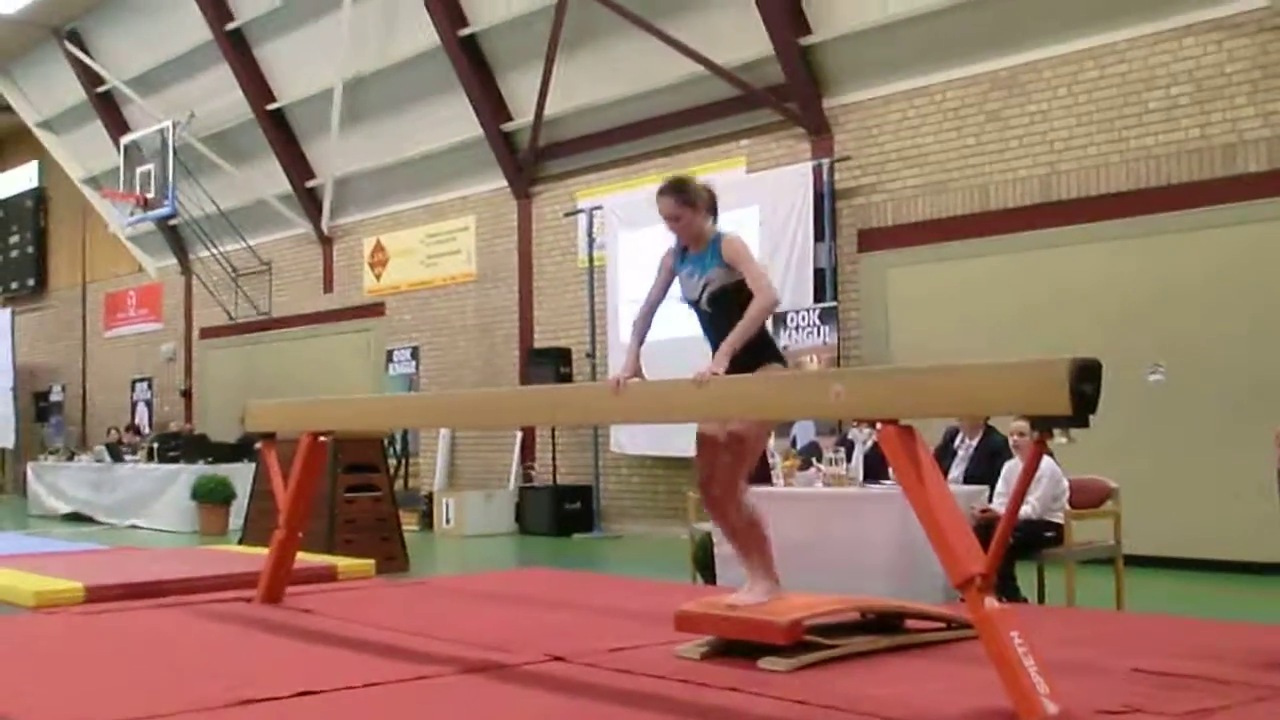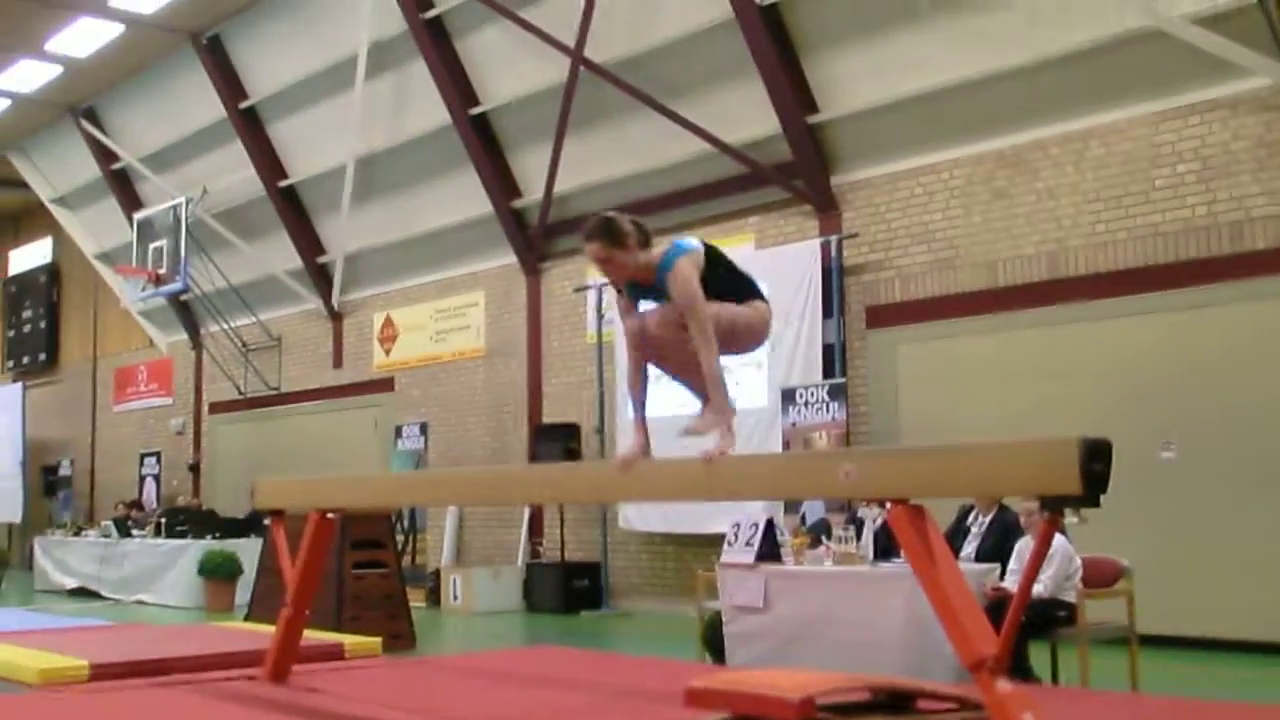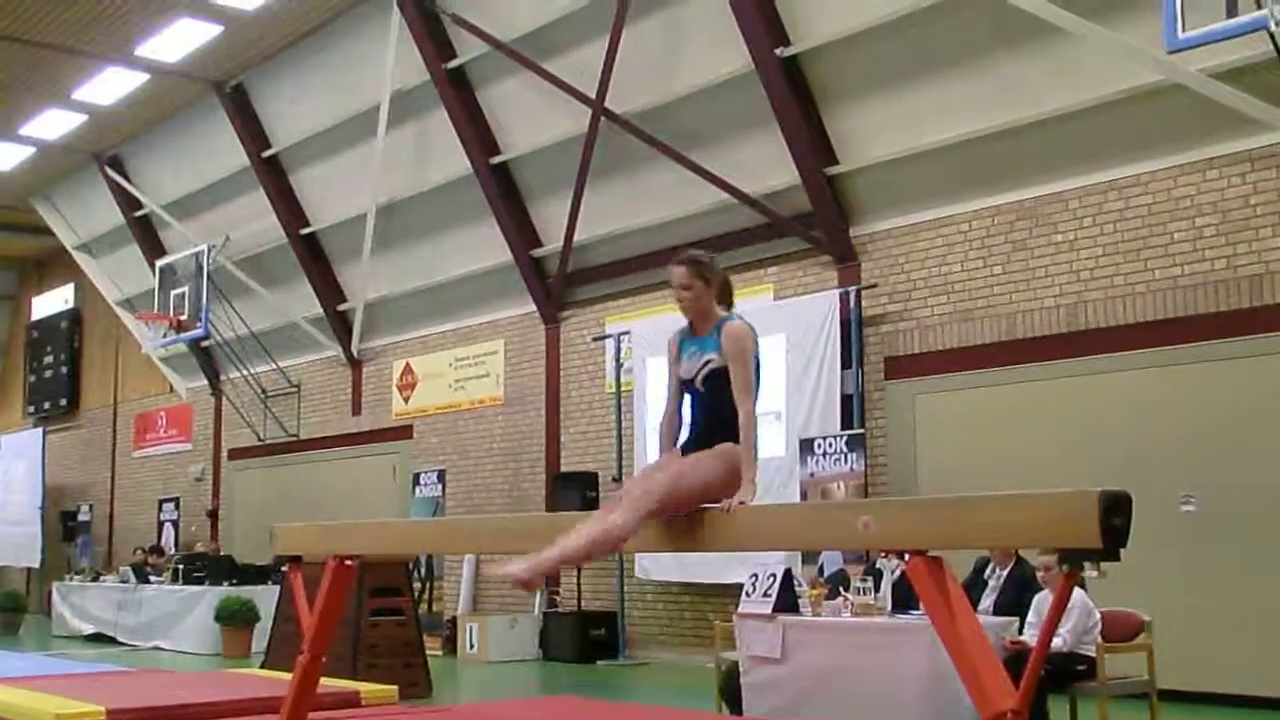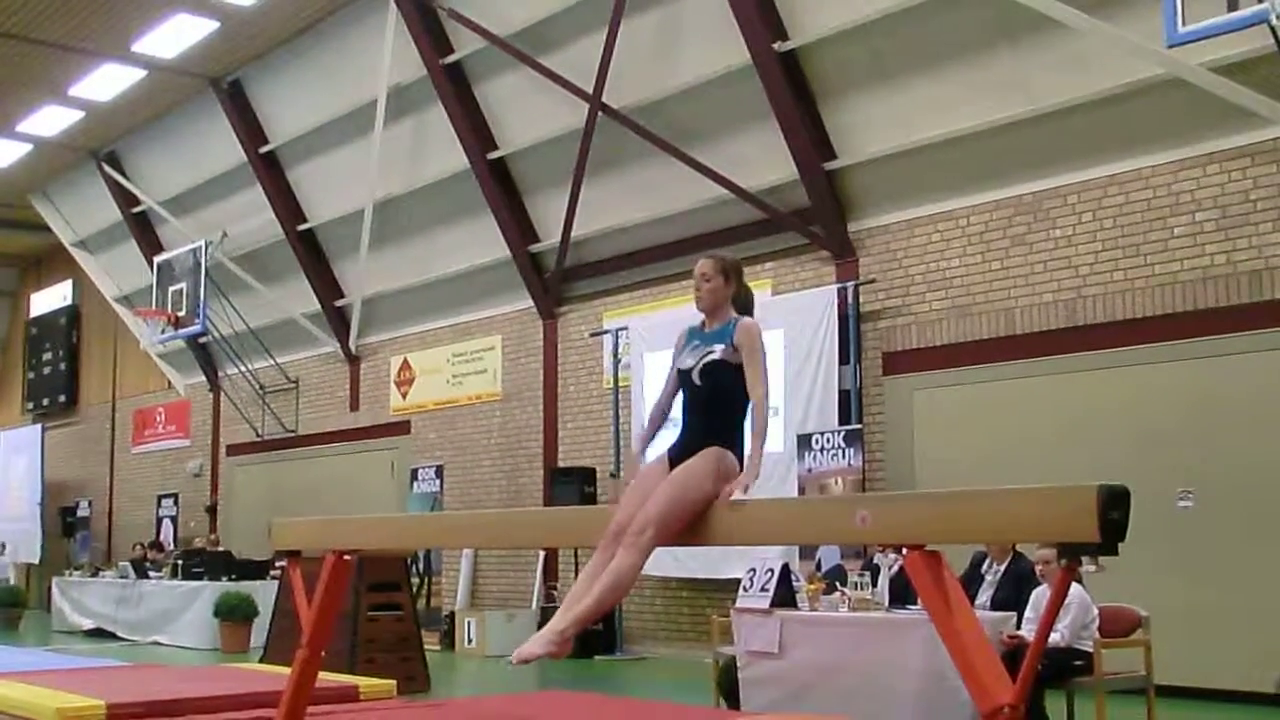
dt=0.7s
person 1, frame 1
left shoulder: (727, 245)
right shoulder: (675, 256)
left elbow: (767, 297)
right elbow: (646, 312)
left wrist: (724, 356)
right wrist: (632, 361)
left hip: (761, 372)
right hip: (725, 376)
left knee: (722, 488)
right knee: (710, 490)
left ankle: (766, 578)
right ankle: (758, 574)
person 1, frame 2
left shoulder: (677, 267)
right shoulder: (626, 286)
left elbow: (707, 346)
right elbow: (634, 360)
left wrist: (724, 429)
right wrist: (641, 434)
left hip: (749, 313)
right hip: (713, 318)
left knee: (655, 325)
right knee: (635, 329)
left ankle: (718, 408)
right ankle: (716, 404)
person 1, frame 3
left shoulder: (734, 332)
right shoulder: (680, 343)
left elbow: (746, 406)
right elbow: (672, 411)
left wrist: (748, 481)
right wrist: (664, 470)
left hip: (727, 451)
right hip: (692, 452)
left knee: (642, 503)
right knee: (624, 503)
left ankle: (542, 566)
right ankle: (541, 565)
person 1, frame 4
left shoulder: (744, 330)
right shoulder: (687, 337)
left elbow: (759, 398)
left wrist: (752, 467)
right wrist: (637, 454)
left hip: (717, 454)
right hip: (679, 451)
left knee: (639, 535)
right knee: (614, 535)
left ankle: (564, 630)
right ankle: (555, 625)
